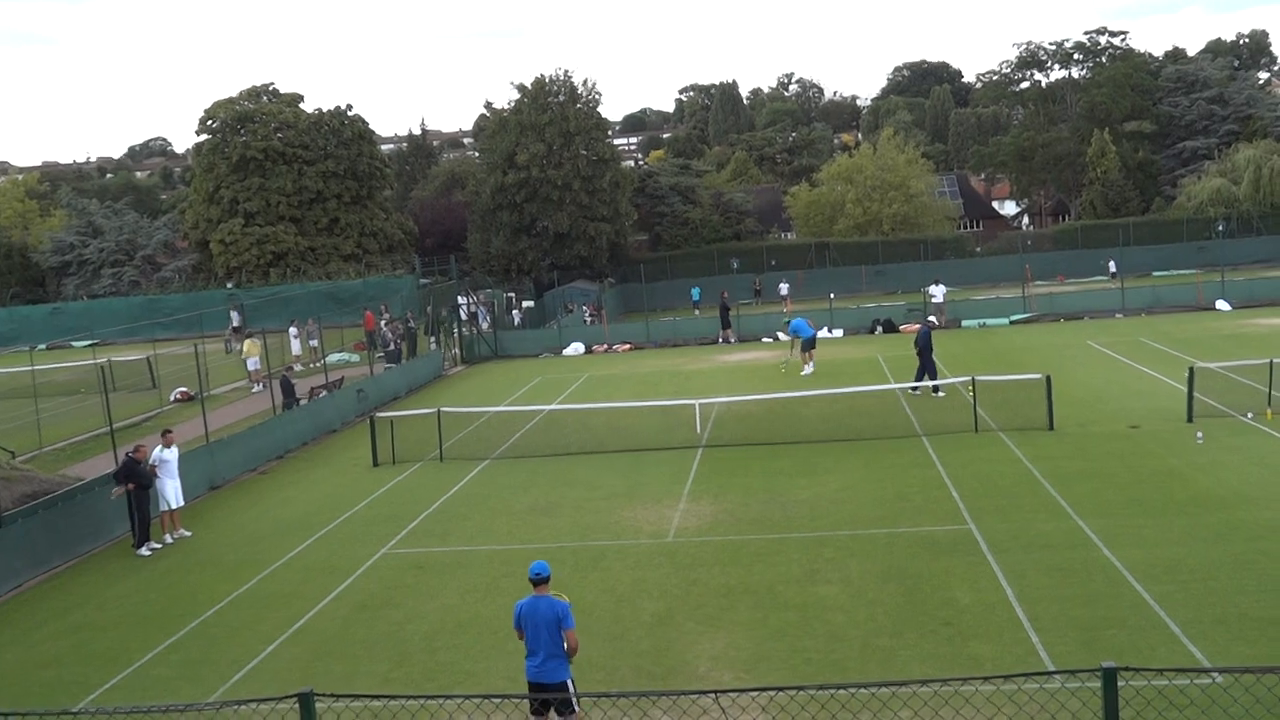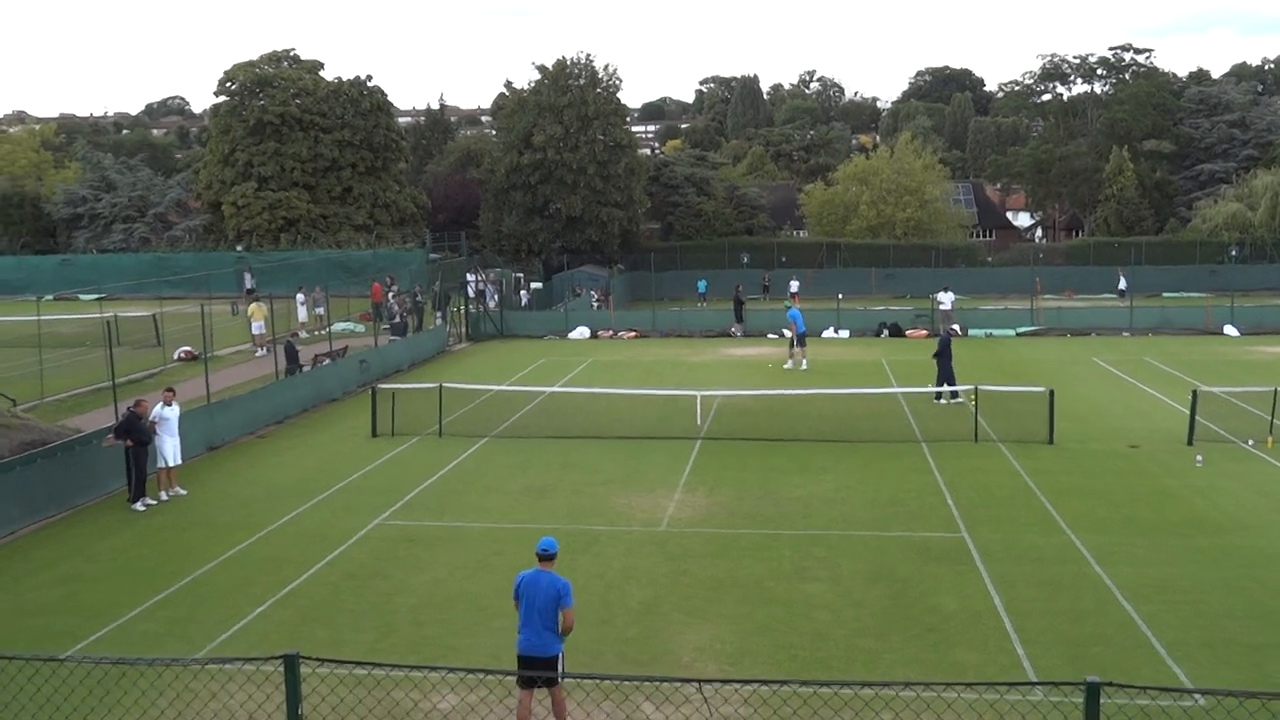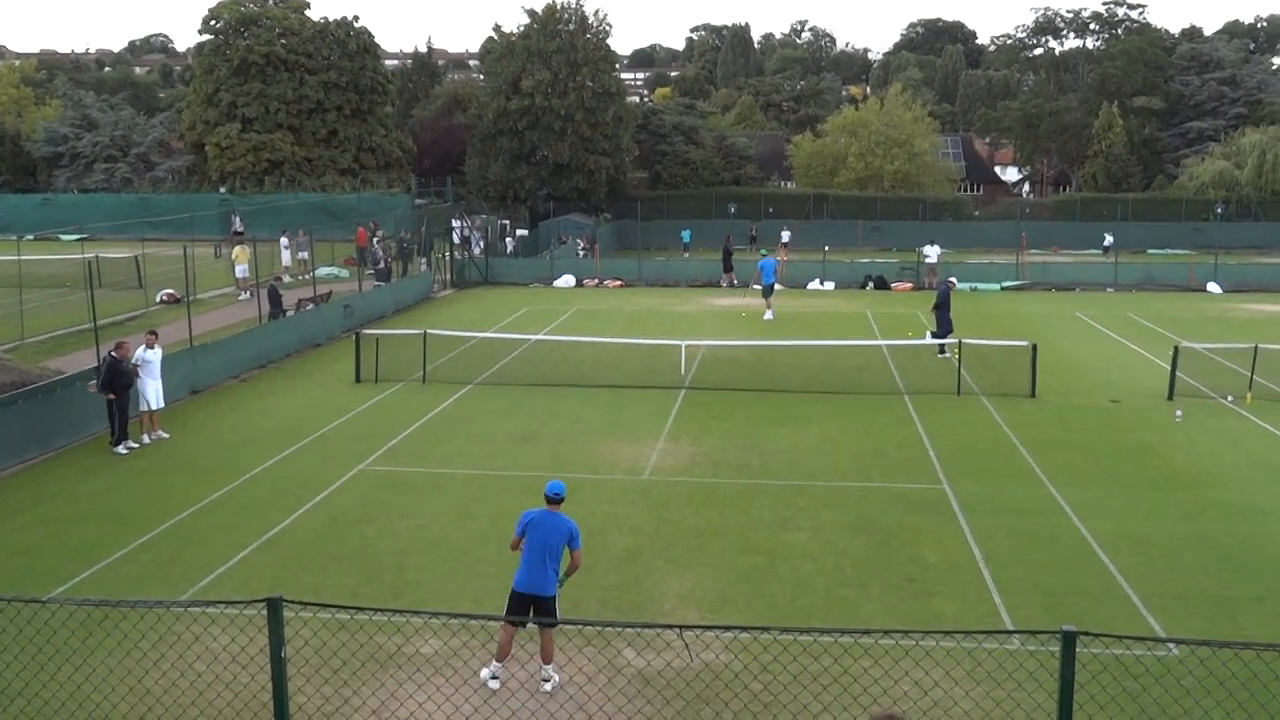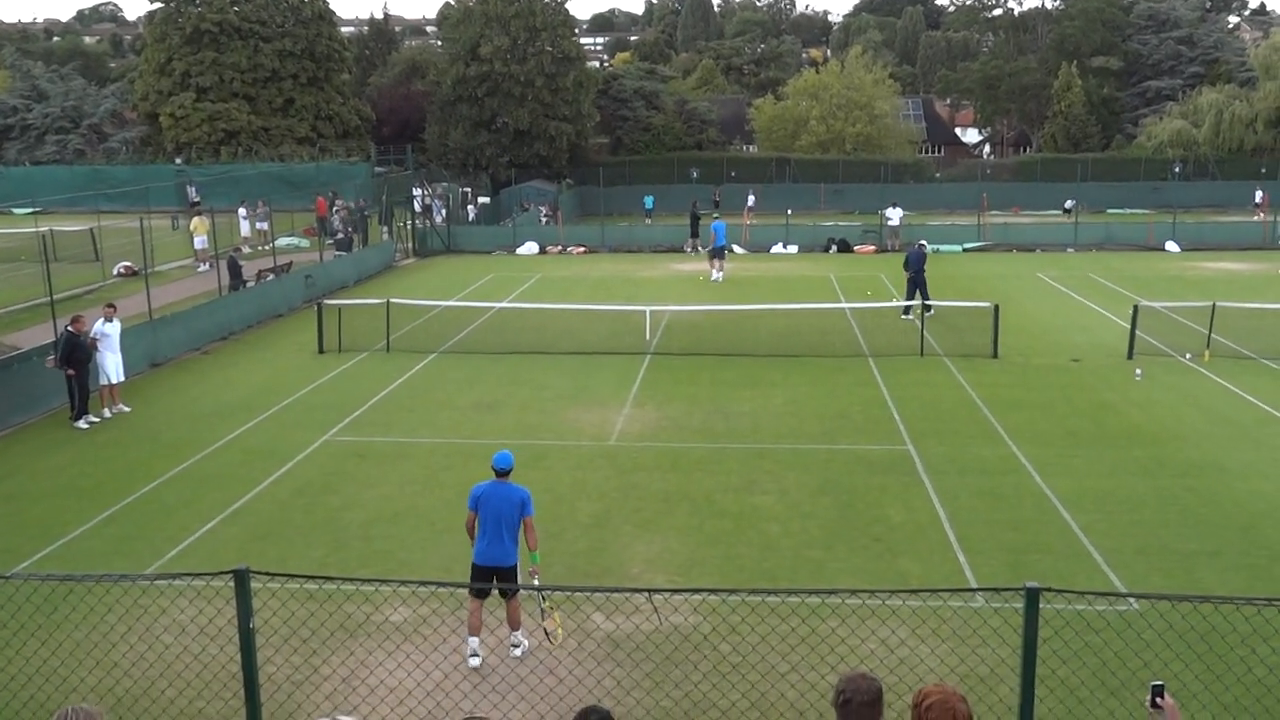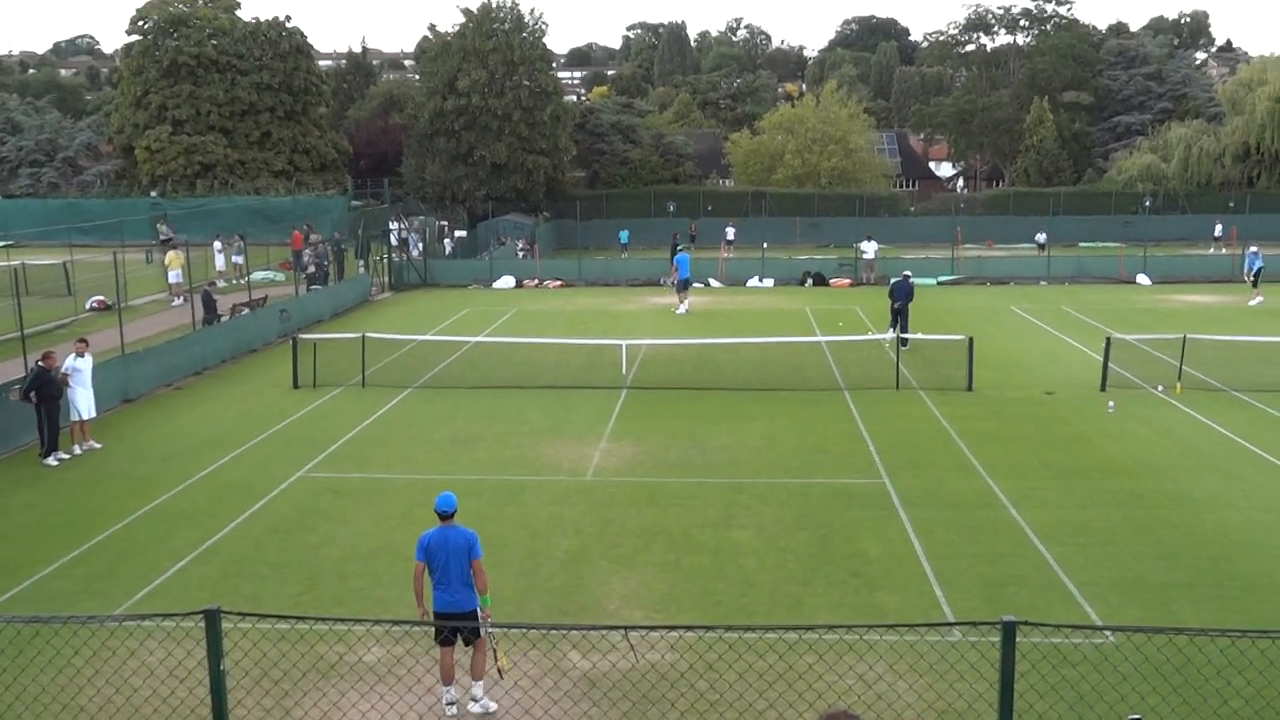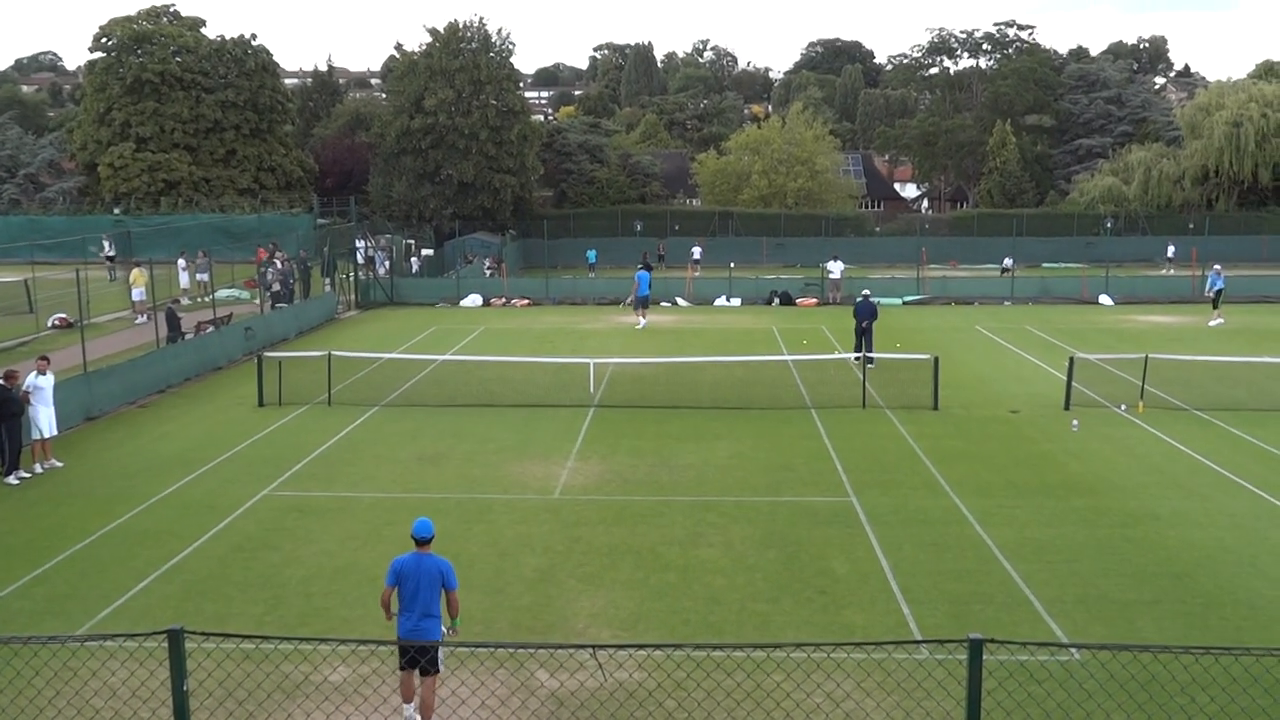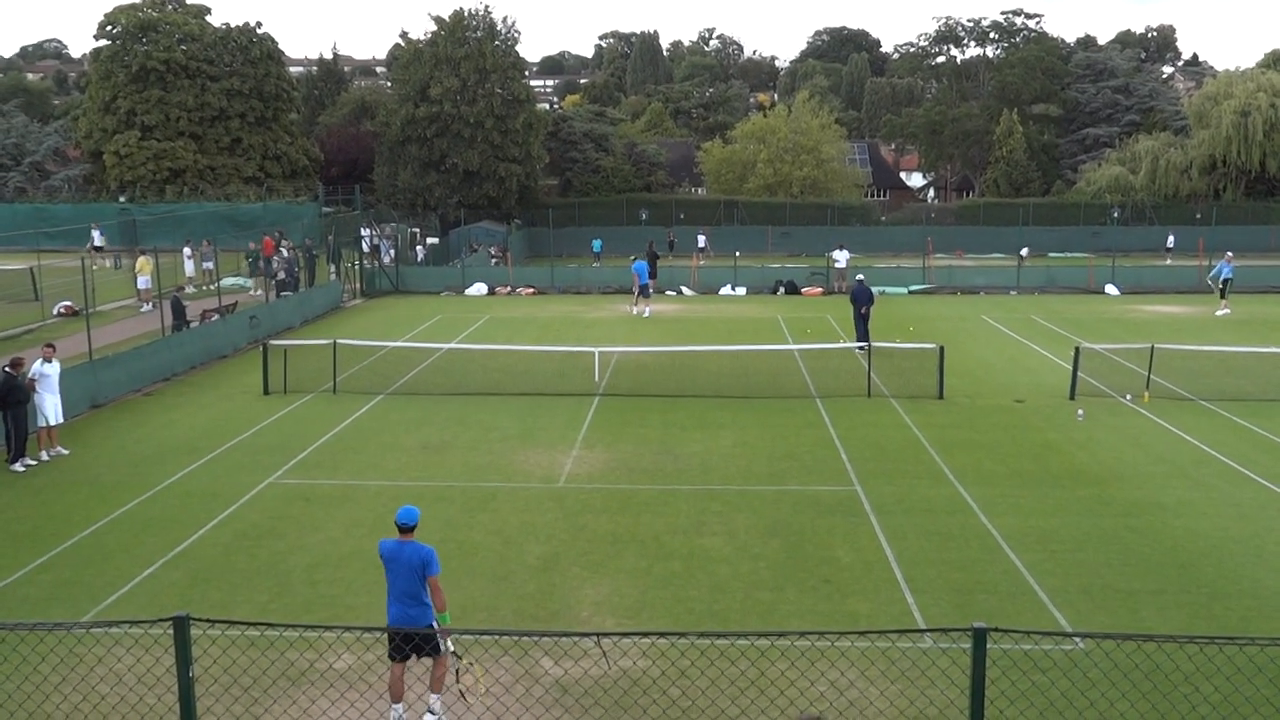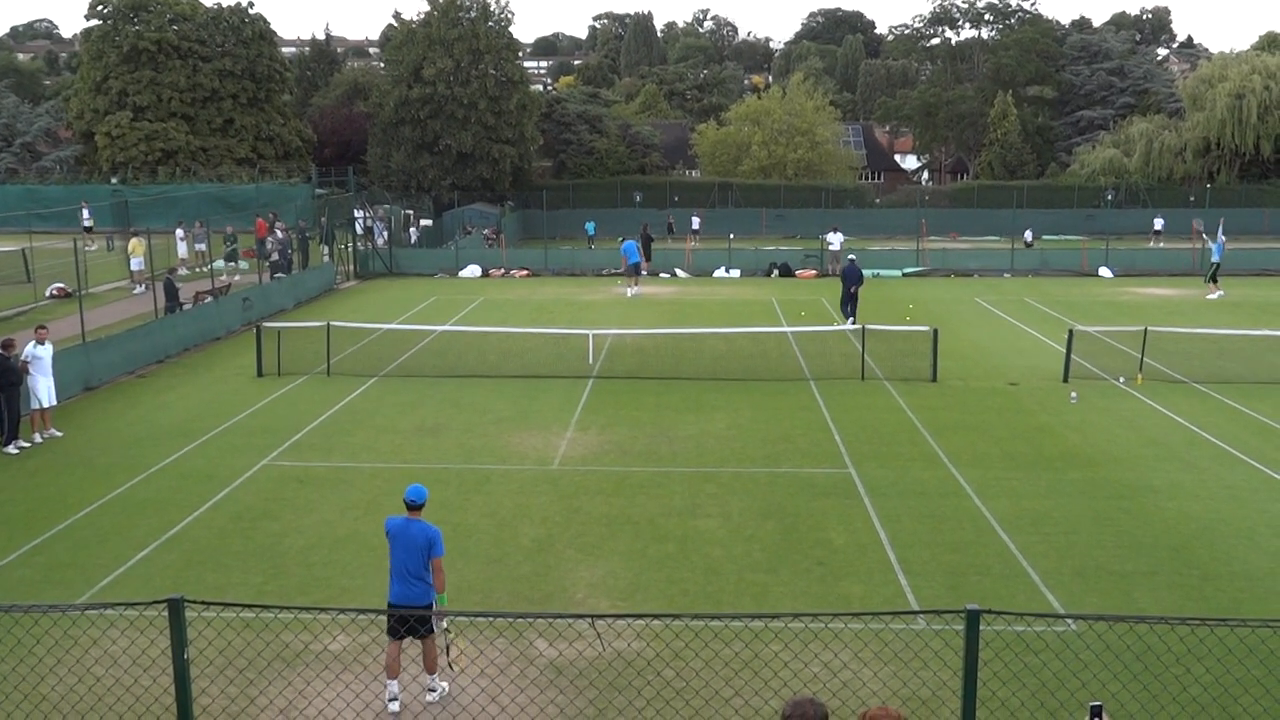
dt=0.5s
person 1, frame 1
left shoulder: (520, 606)
right shoulder: (560, 606)
right elbow: (573, 644)
right wrist: (568, 658)
left hip: (533, 674)
right hip: (558, 674)
person 1, frame 2
left shoulder: (521, 578)
right shoulder: (562, 585)
right elbow: (568, 622)
right wrist: (561, 637)
left hip: (525, 647)
right hip: (551, 648)
left knee: (525, 694)
right knee: (556, 691)
person 1, frame 3
left shoulder: (528, 517)
right shoulder: (570, 526)
left elbow: (514, 546)
right elbow: (576, 562)
right wrist: (562, 579)
left hip: (522, 585)
right hip: (547, 589)
left knee: (508, 629)
right knee: (547, 633)
left ankle: (495, 674)
right ankle: (547, 677)
person 1, frame 4
left shoulder: (478, 490)
right shoulder: (522, 494)
left elbow: (469, 523)
right elbow: (529, 529)
right wrist: (534, 559)
left hip: (481, 558)
right hip: (508, 559)
left knee: (475, 604)
right knee: (512, 601)
left ankle: (473, 652)
right ankle: (516, 644)
person 1, frame 5
left shoulder: (426, 539)
right shoulder: (470, 536)
left elbow: (419, 575)
right elbow: (478, 572)
left wrist: (420, 605)
right wrist: (486, 603)
left hip: (441, 606)
right hip: (467, 604)
left knee: (446, 652)
right knee: (479, 647)
left ankle: (449, 699)
right ankle: (477, 698)
person 1, frame 6
left shoulder: (398, 563)
right shoulder: (443, 566)
left elbow: (385, 597)
right elbow: (452, 601)
left wrist: (388, 613)
right wrist: (454, 623)
left hip: (405, 631)
right hip: (430, 633)
left knee: (406, 673)
right knee: (428, 682)
person 1, frame 7
left shoulder: (384, 547)
right shoulder: (426, 552)
right elbow: (435, 589)
right wrist: (444, 621)
left hip: (395, 621)
right hip: (422, 620)
left knee: (397, 668)
right knee: (441, 660)
person 1, frame 8
left shoulder: (390, 524)
right shoulder: (432, 532)
right elbow: (437, 570)
right wrist: (441, 601)
left hip: (397, 598)
right hip: (422, 599)
left knee: (394, 645)
right knee: (428, 642)
left ankle: (393, 696)
right ankle: (433, 688)
